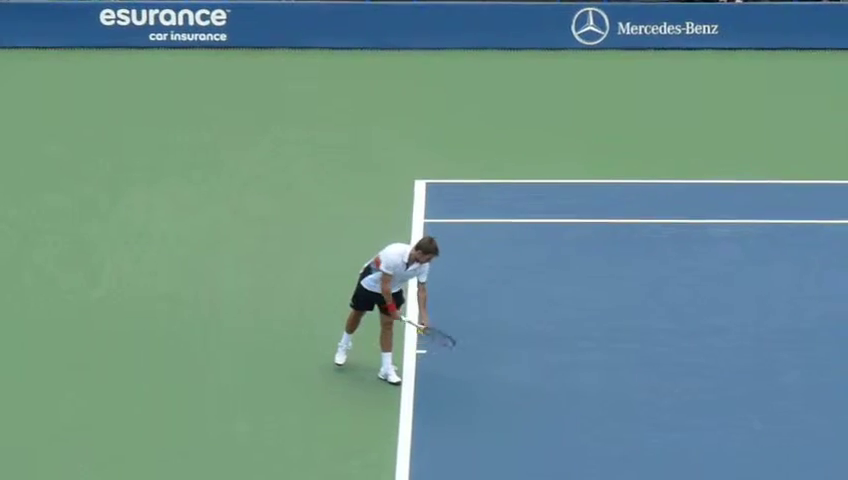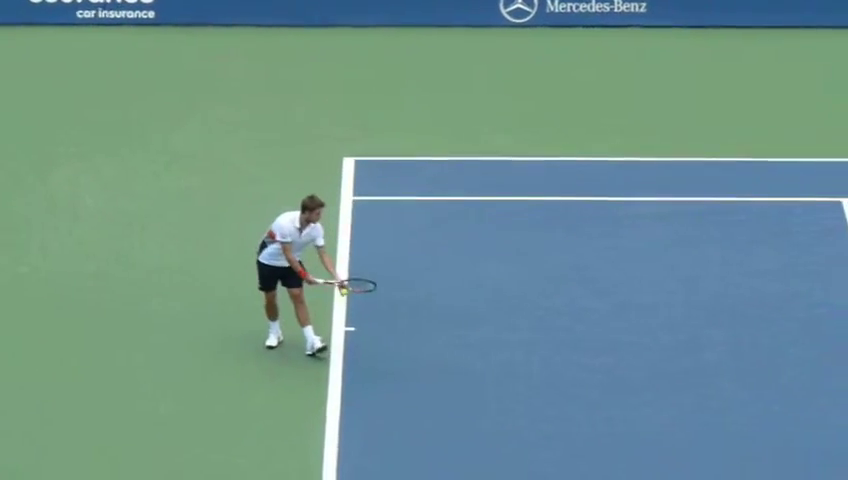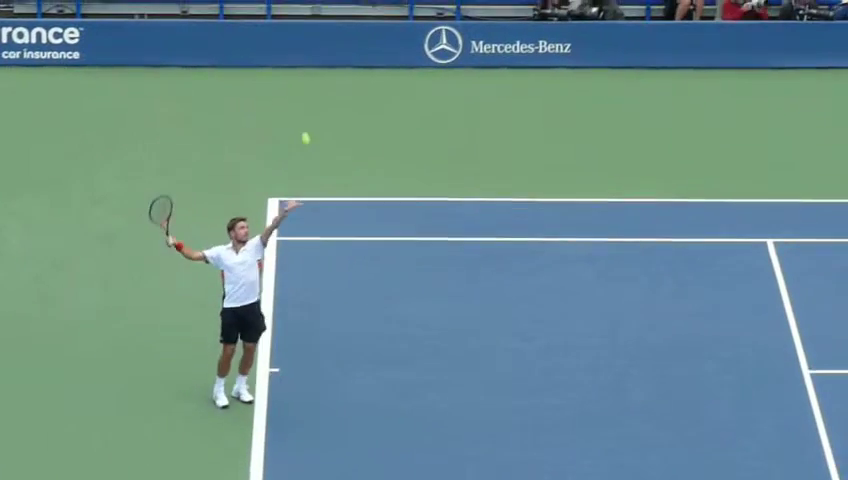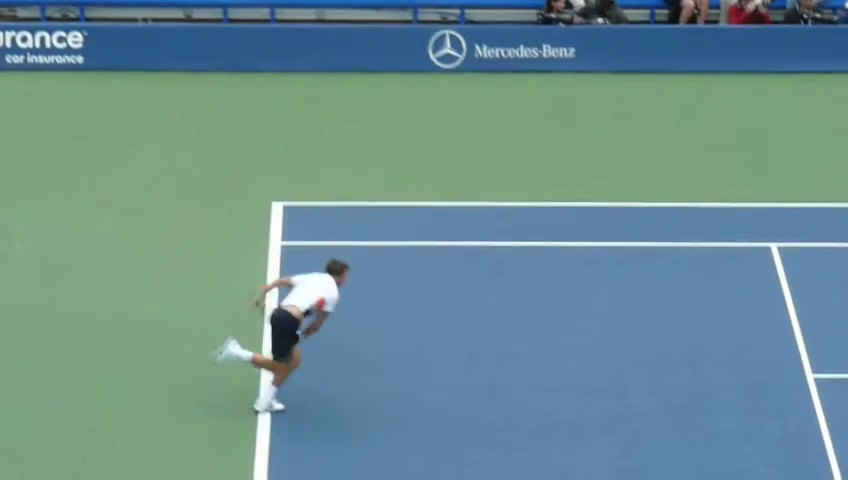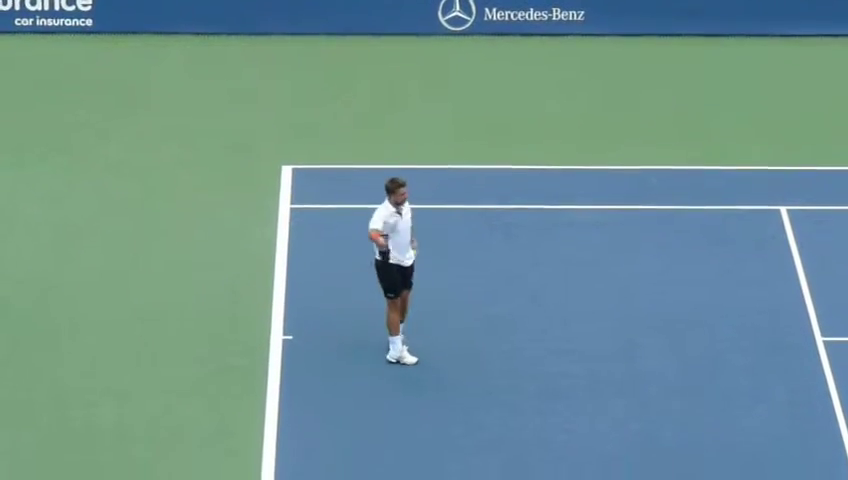
dt=1s
person 1, frame 1
left shoulder: (423, 265)
right shoulder: (393, 254)
left elbow: (422, 290)
right elbow: (385, 285)
left wrist: (423, 316)
right wrist: (393, 308)
left hip: (393, 291)
right hip: (369, 284)
left knee: (387, 324)
right knee: (356, 314)
left ankle: (386, 369)
right ankle: (344, 346)
person 1, frame 2
left shoulder: (316, 228)
right shoulder: (284, 223)
left elbow: (323, 254)
right elbow: (288, 254)
left wrist: (336, 277)
right wrist: (305, 275)
left hip: (291, 263)
right hip: (268, 262)
left knee: (298, 298)
right knee: (270, 298)
left ankle: (311, 341)
right ankle: (275, 333)
person 1, frame 3
left shoulder: (255, 245)
right shoulder: (220, 252)
left elbow: (270, 229)
right elbow: (194, 255)
left wrist: (284, 213)
right wrist: (177, 245)
left hip: (252, 307)
right hip: (231, 308)
left knee: (250, 349)
right knee: (228, 351)
left ankle: (240, 387)
right ankle: (219, 390)
person 1, frame 4
left shoulder: (312, 277)
right shoulder: (332, 292)
left elbow: (280, 281)
right elbow: (318, 323)
left wrist: (262, 295)
right wrist: (303, 334)
left hip: (280, 314)
right hip: (286, 320)
left knee: (294, 360)
right knee: (277, 367)
left ankle: (265, 400)
right ankle: (236, 351)
person 1, frame 5
left shoulder: (405, 206)
right shoulder: (382, 213)
right elbow: (372, 233)
left wrist: (413, 242)
right wrist: (380, 242)
left hip: (406, 262)
right hip: (388, 264)
left knee: (403, 302)
right knee: (394, 305)
left ankle: (396, 339)
right ankle: (396, 351)
